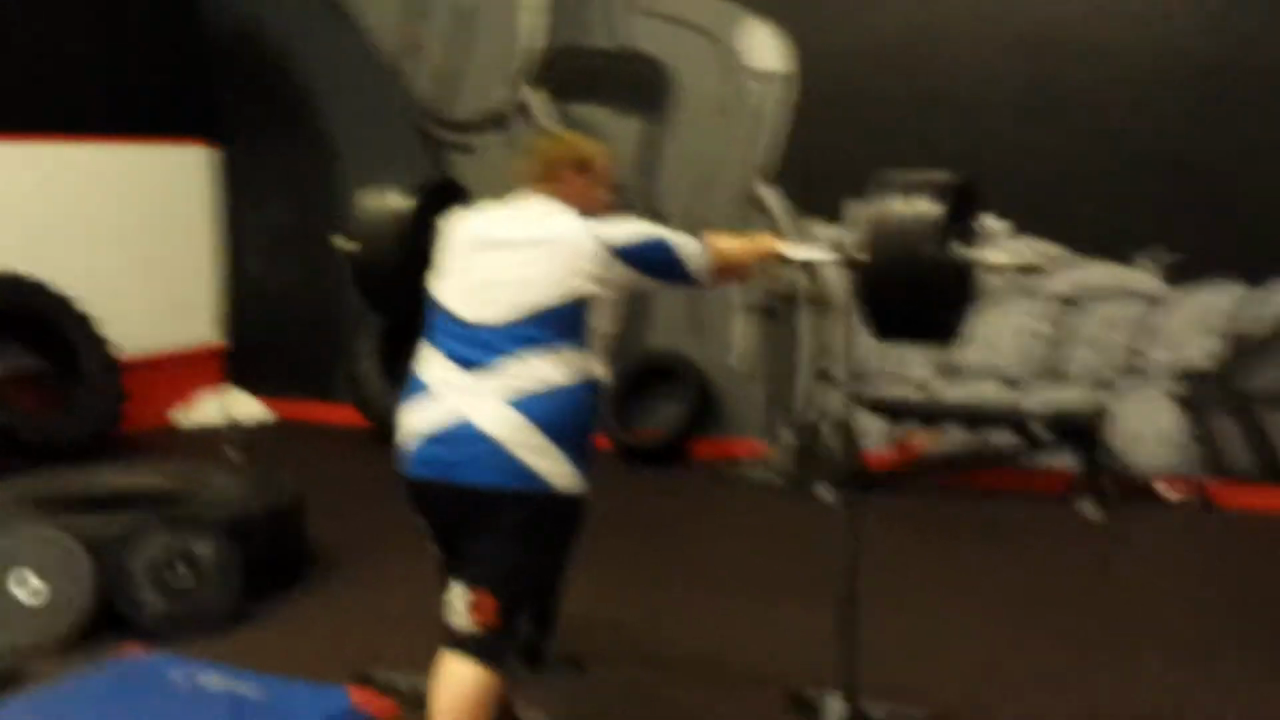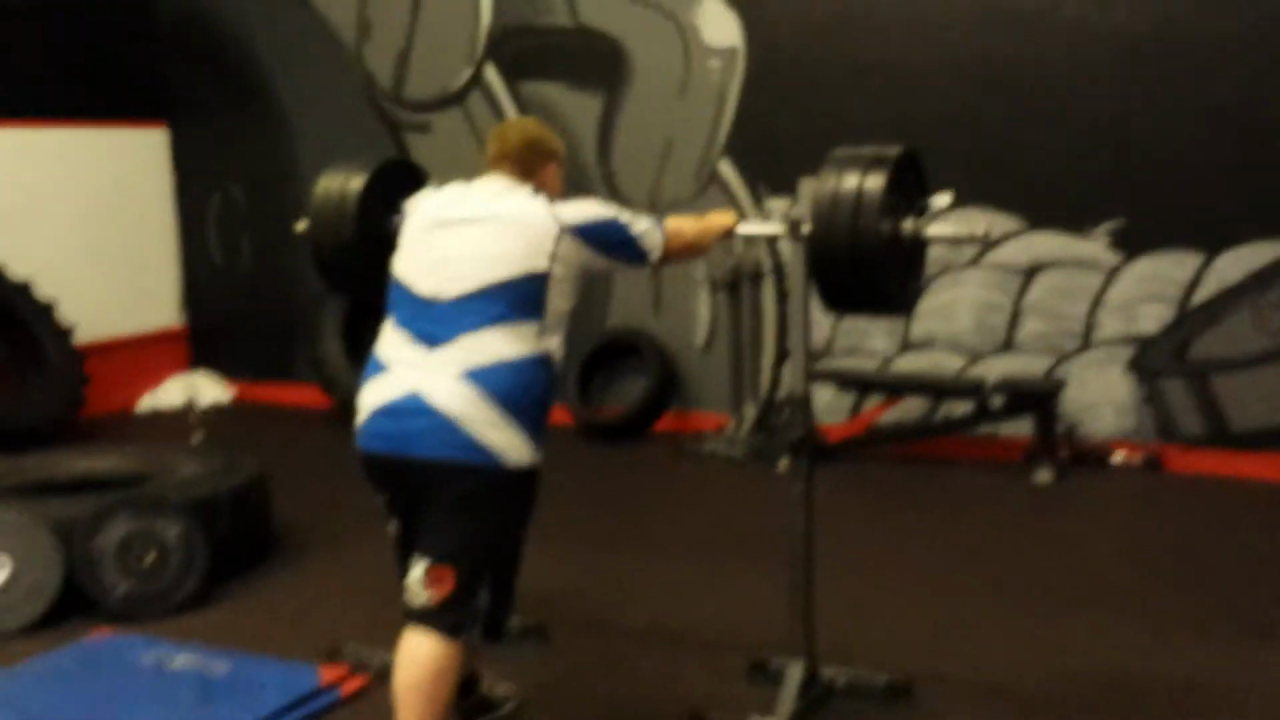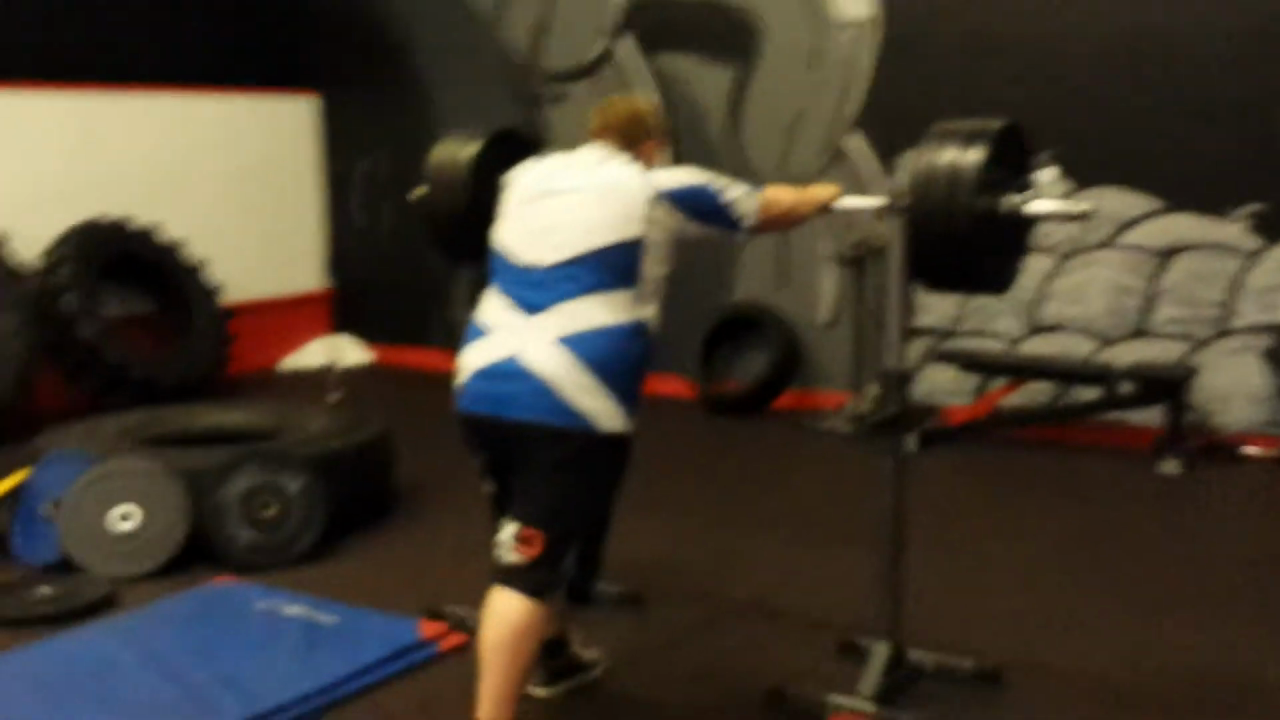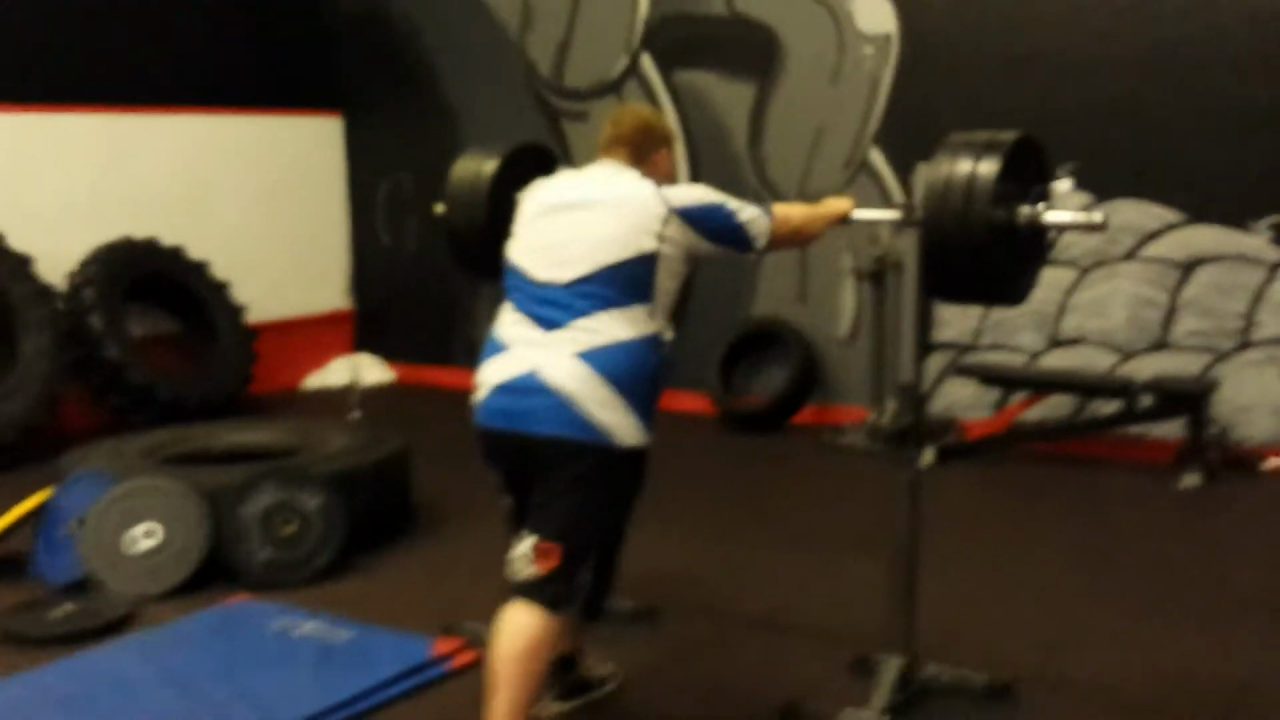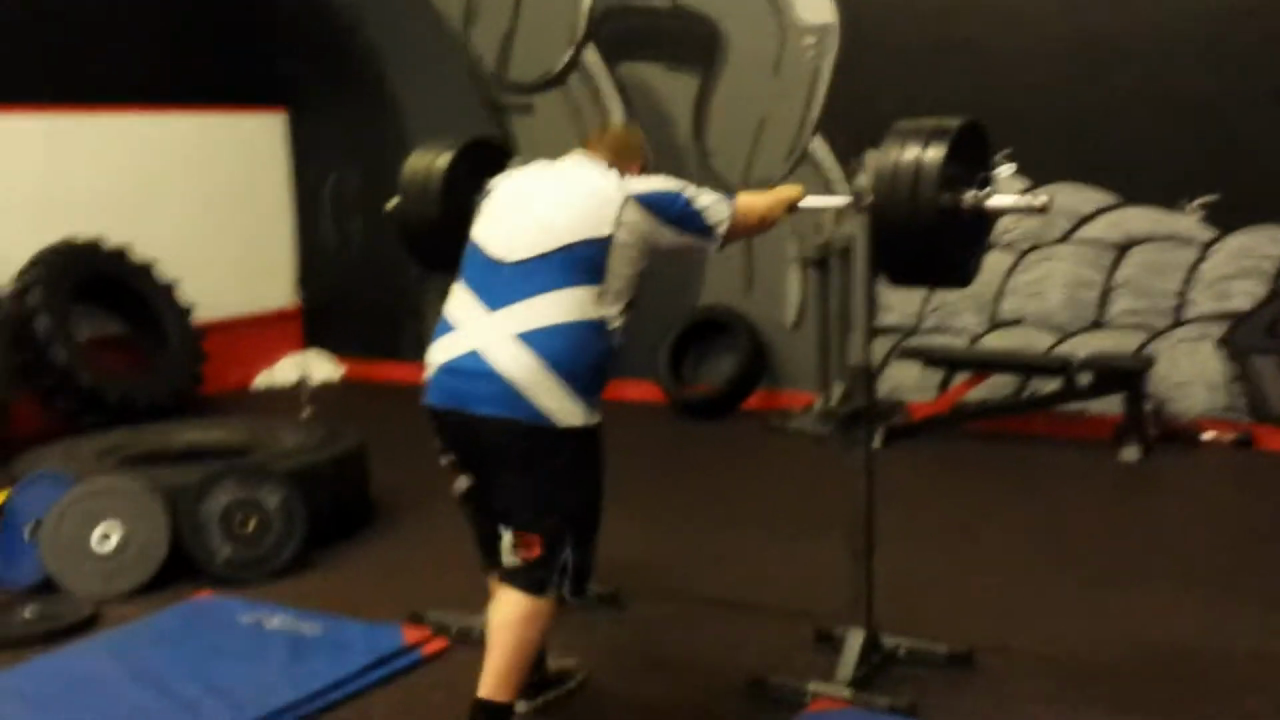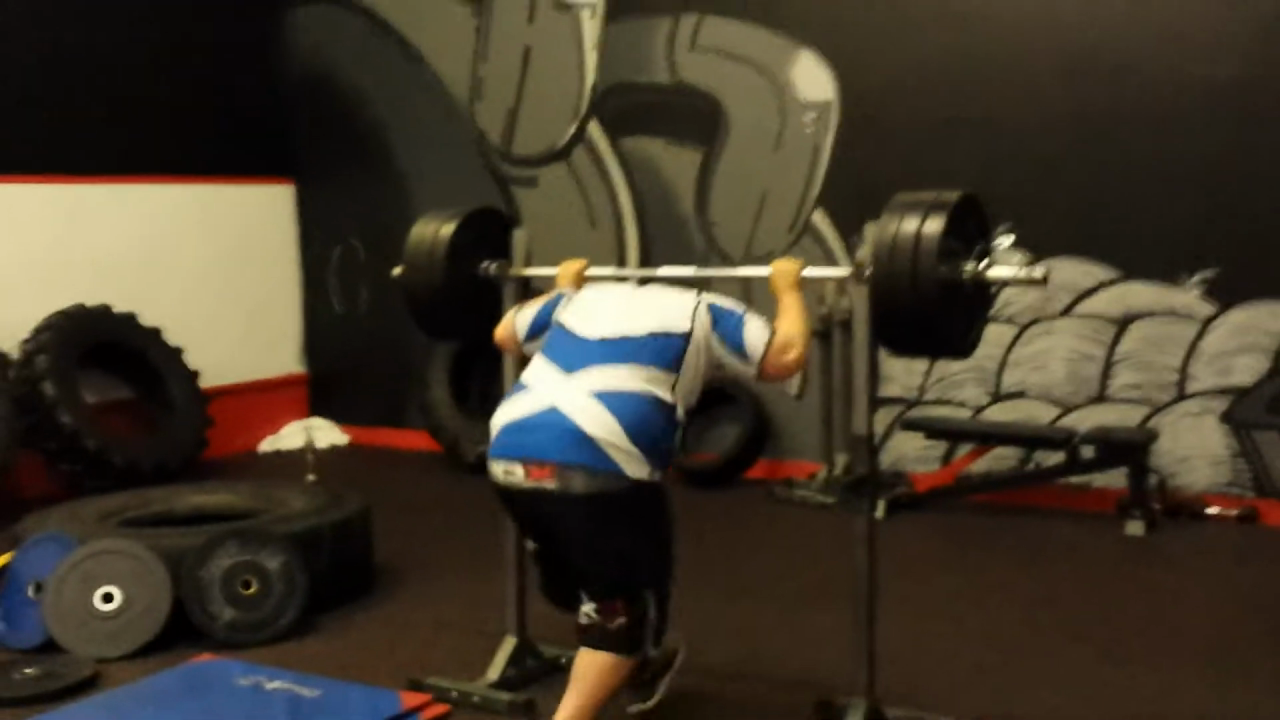
dt=0.5s
person 1, frame 1
left shoulder: (463, 227)
right shoulder: (601, 242)
right elbow: (717, 259)
right wrist: (762, 248)
left hip: (425, 450)
right hip: (514, 463)
left knee: (478, 606)
right knee: (478, 631)
person 1, frame 2
left shoulder: (426, 207)
right shoulder: (561, 222)
right elbow: (672, 239)
right wrist: (719, 223)
left hip: (383, 426)
right hip: (470, 439)
left knee: (443, 578)
right knee: (437, 606)
person 1, frame 3
left shoulder: (527, 176)
right shoulder: (657, 190)
right elbow: (767, 207)
right wrist: (818, 197)
left hip: (482, 389)
right hip: (565, 403)
left knee: (540, 540)
right knee: (528, 566)
left ankle: (551, 656)
person 1, frame 4
left shoulder: (540, 194)
right shoulder: (668, 206)
right elbow: (779, 226)
right wrist: (831, 210)
left hip: (501, 404)
right hip: (584, 417)
left knee: (555, 550)
right knee: (542, 579)
person 1, frame 5
left shoulder: (510, 182)
right shoulder: (631, 198)
right elbow: (744, 215)
right wrist: (782, 197)
left hip: (449, 387)
right hip: (535, 398)
left knee: (510, 546)
right knee: (540, 565)
person 1, frame 6
left shoulder: (587, 297)
right shoulder: (704, 314)
left elbow: (506, 334)
right elbow: (785, 357)
left wrist: (563, 287)
right wrist: (787, 289)
left hip: (511, 454)
right hip: (596, 466)
left knee: (580, 587)
right knee: (624, 613)
left ankle: (640, 672)
